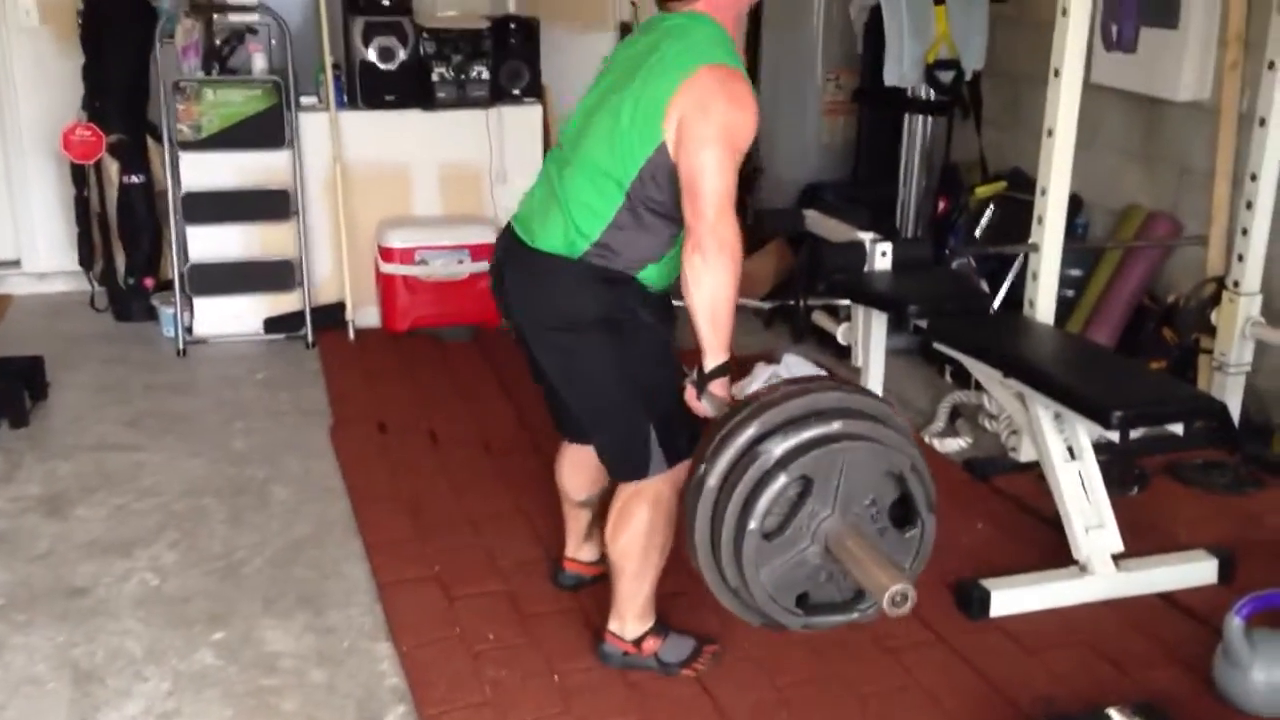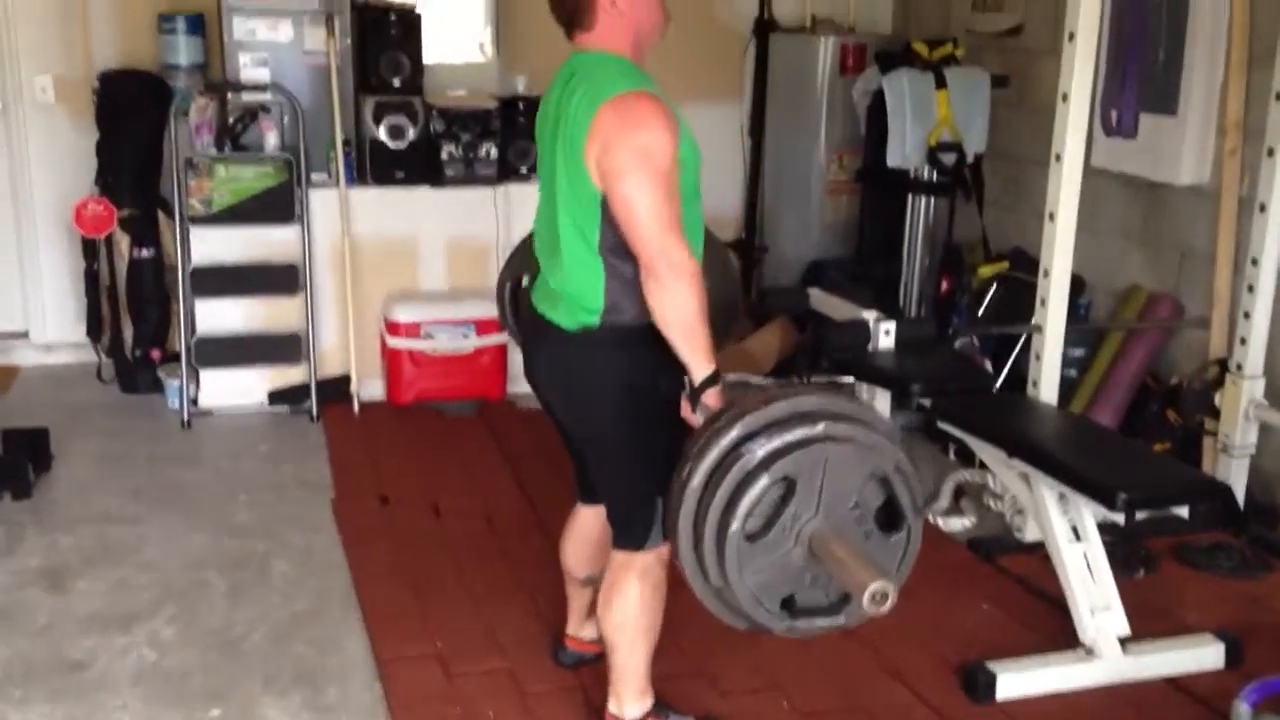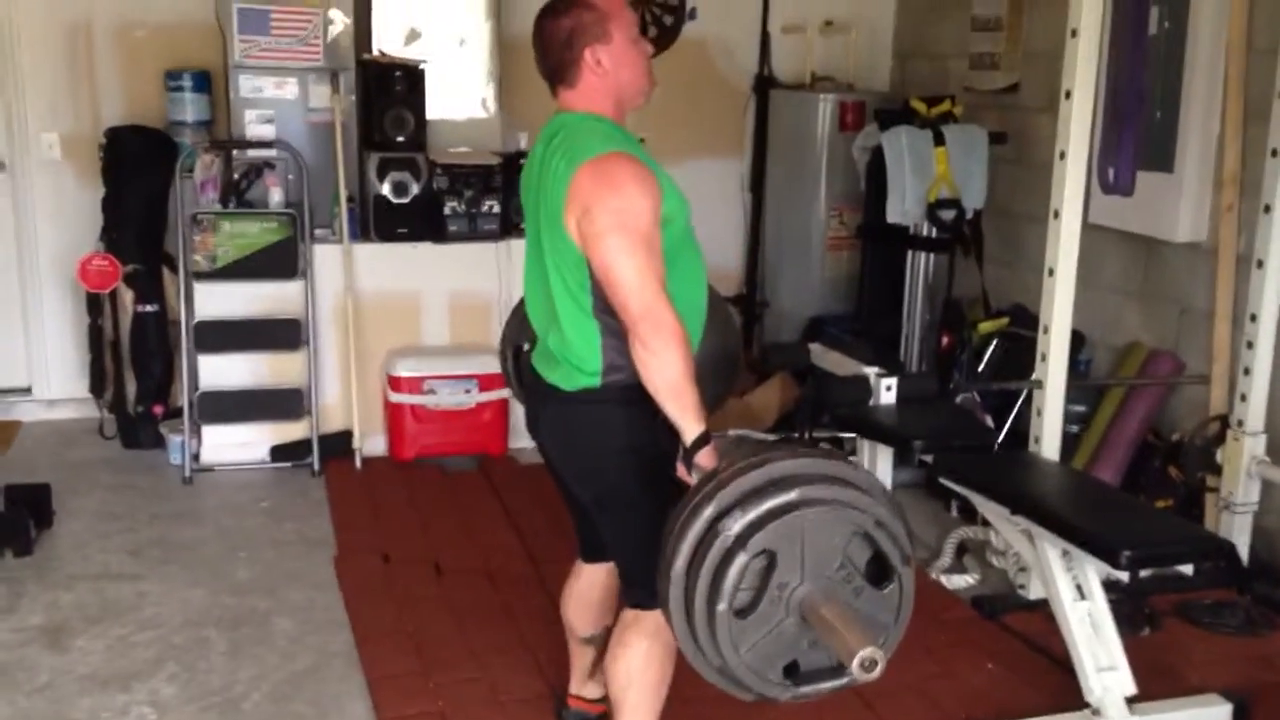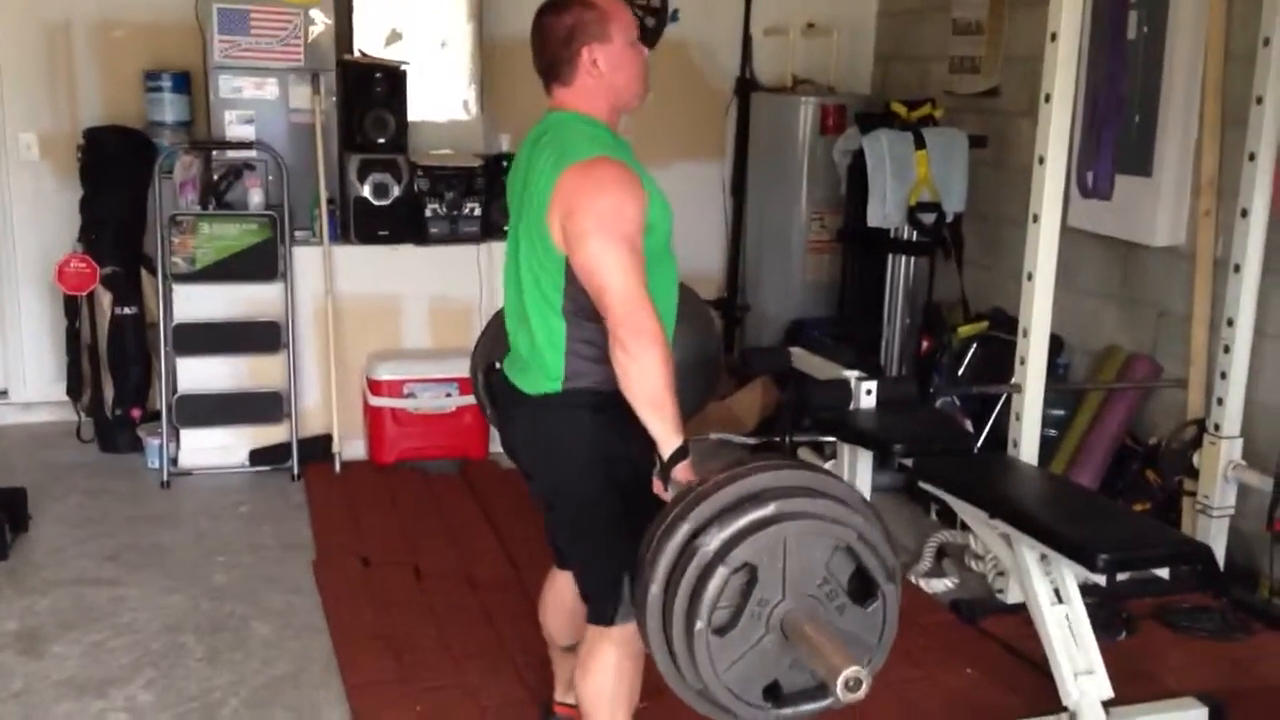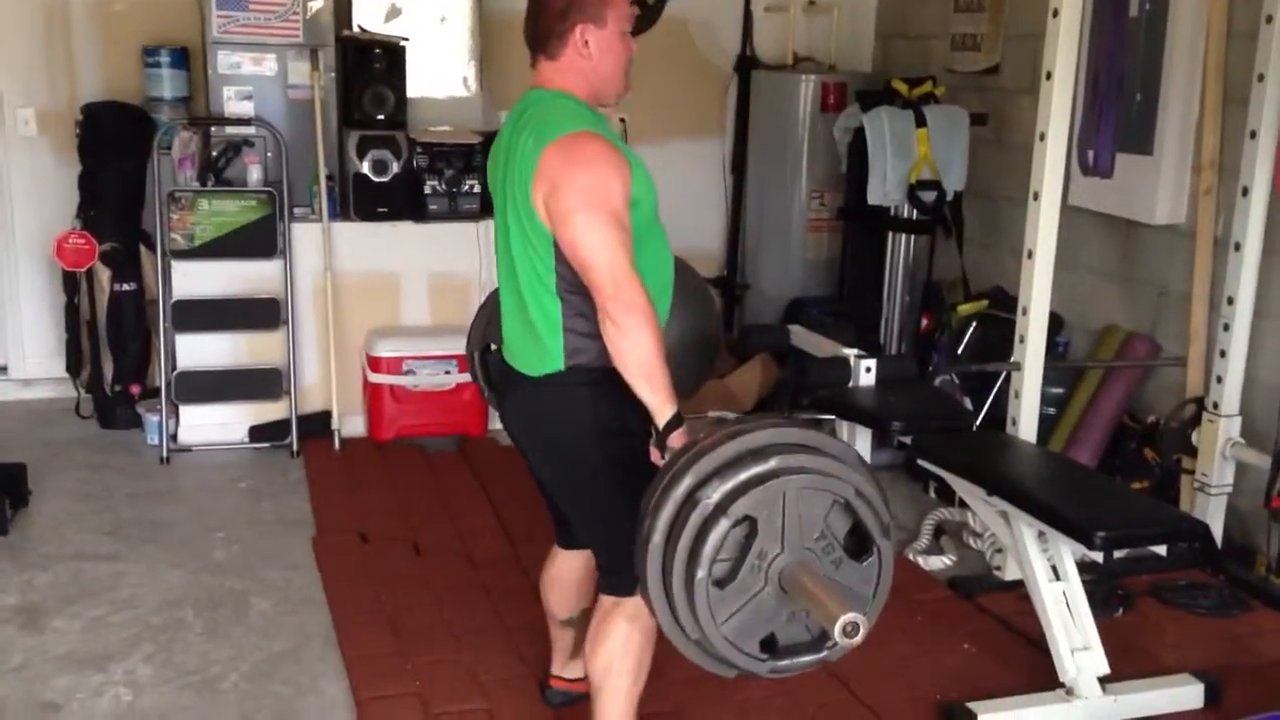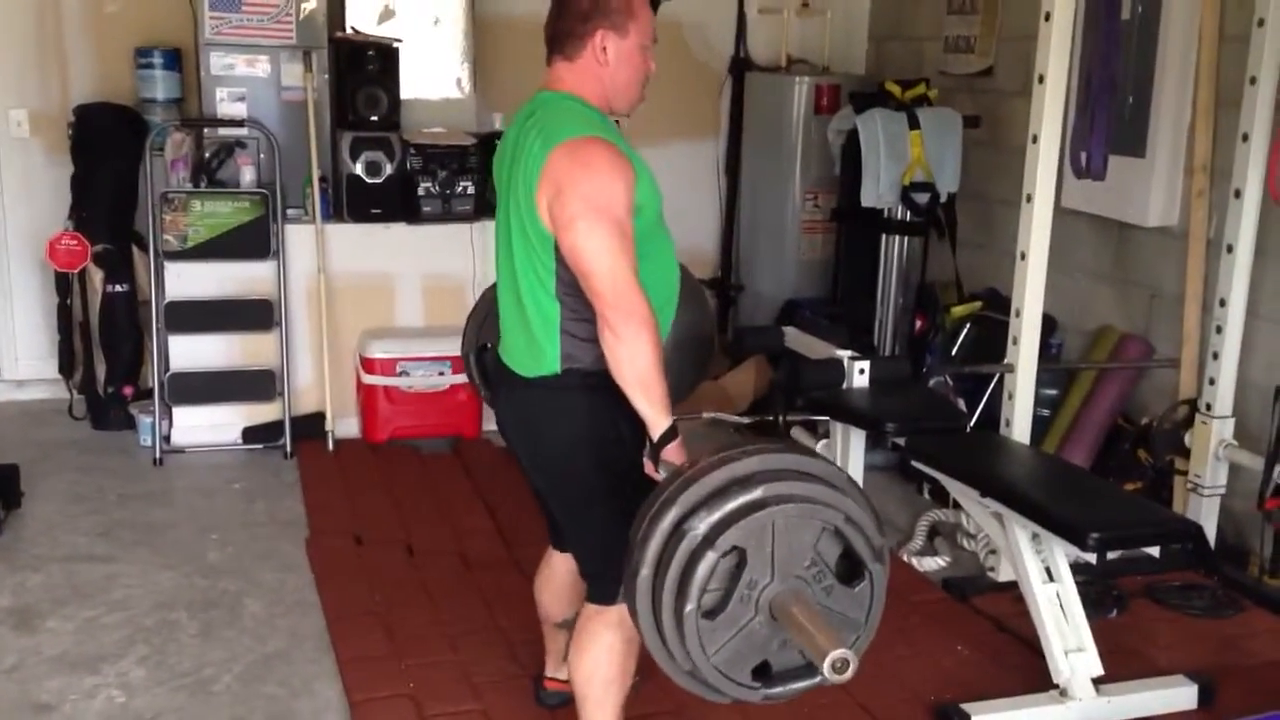
dt=0.5s
person 1, frame 1
right shoulder: (719, 85)
right elbow: (710, 236)
right wrist: (714, 367)
left hip: (532, 259)
right hip: (587, 290)
left knee: (589, 428)
right knee: (658, 461)
left ankle: (581, 554)
right ankle: (632, 633)
person 1, frame 2
left shoulder: (572, 86)
right shoulder: (630, 111)
right elbow: (663, 258)
right wrist: (704, 376)
left hip: (561, 335)
right hip: (615, 352)
left knee: (599, 496)
right knee: (645, 536)
left ankle: (581, 630)
person 1, frame 3
left shoulder: (556, 146)
right shoulder: (612, 171)
right elbow: (648, 320)
right wrist: (697, 437)
left hip: (563, 395)
right hip: (615, 413)
left knee: (602, 555)
right knee: (659, 596)
person 1, frame 4
left shoulder: (546, 144)
right shoulder: (598, 173)
right elbow: (630, 326)
right wrist: (673, 450)
left hip: (539, 401)
right hip: (582, 419)
left knee: (578, 564)
right knee: (626, 605)
person 1, frame 5
left shoulder: (526, 124)
right shoulder: (581, 149)
right elbow: (618, 298)
right wrist: (669, 418)
left hip: (538, 381)
right hip: (584, 397)
left knee: (579, 538)
right knee: (639, 577)
person 1, frame 6
left shoulder: (533, 124)
right shoulder: (588, 155)
right elbow: (619, 309)
right wrist: (664, 432)
left hip: (535, 382)
right hip: (578, 401)
left knee: (574, 544)
right knee: (622, 586)
